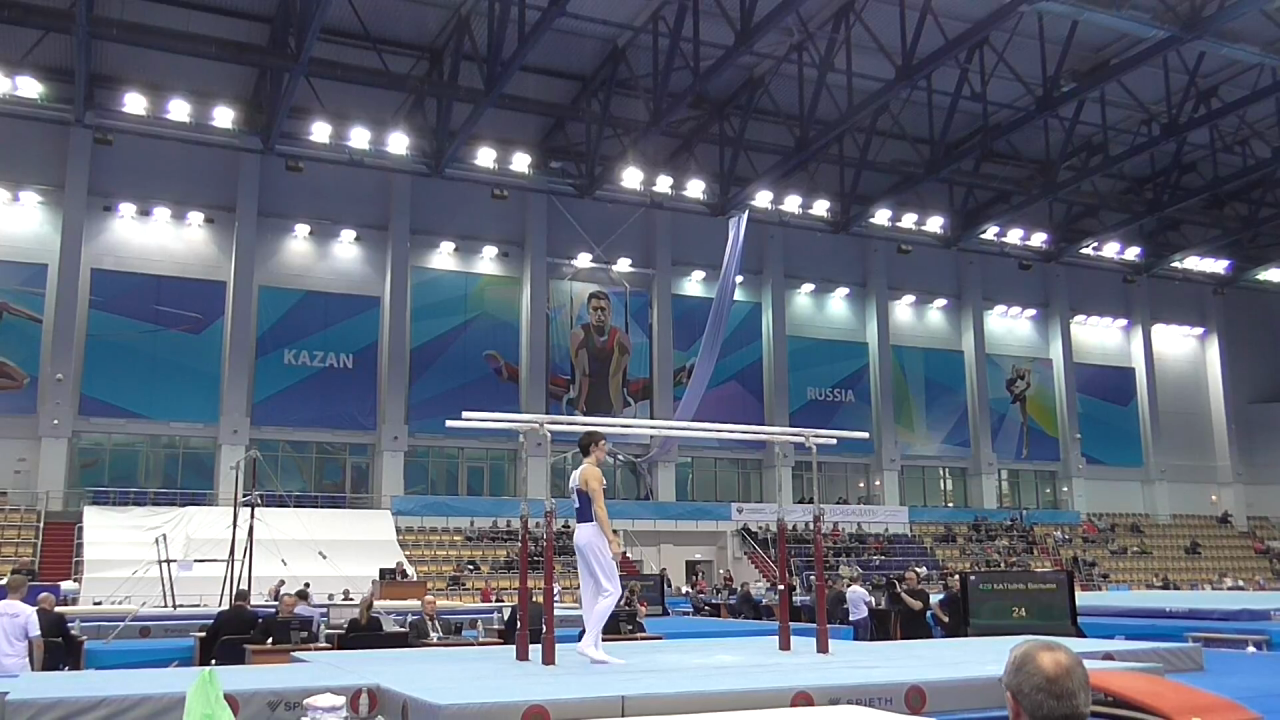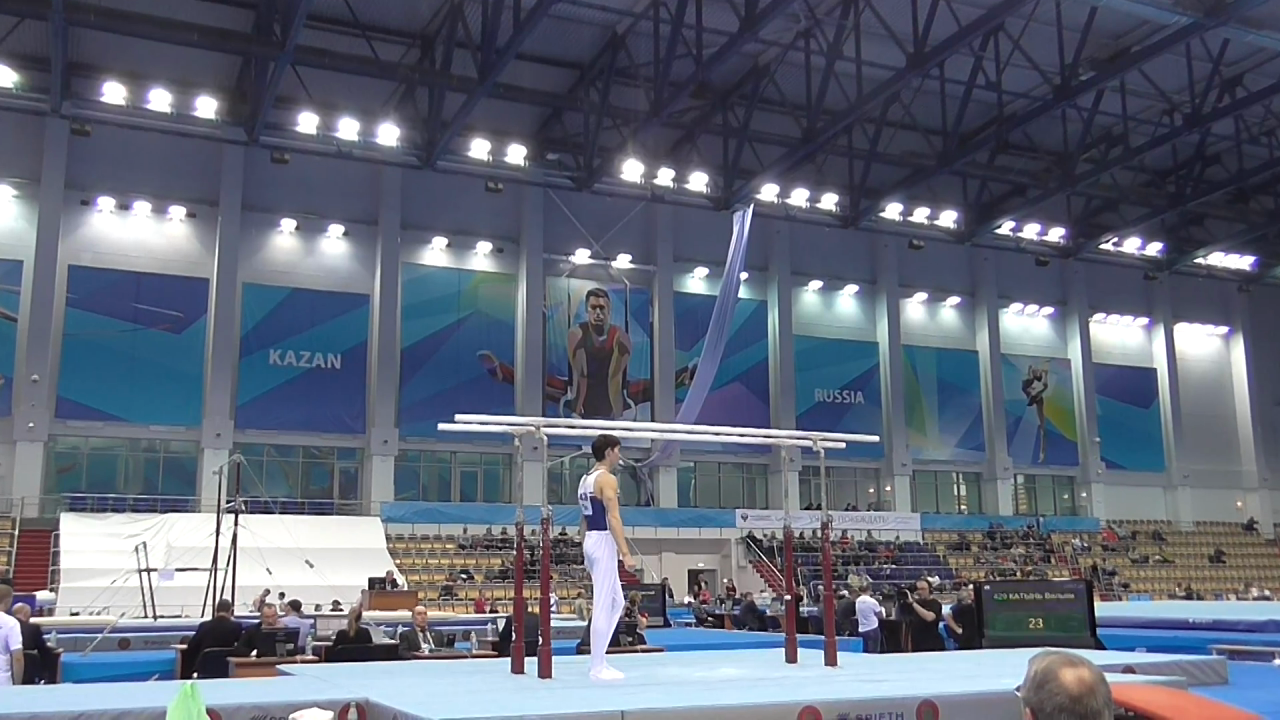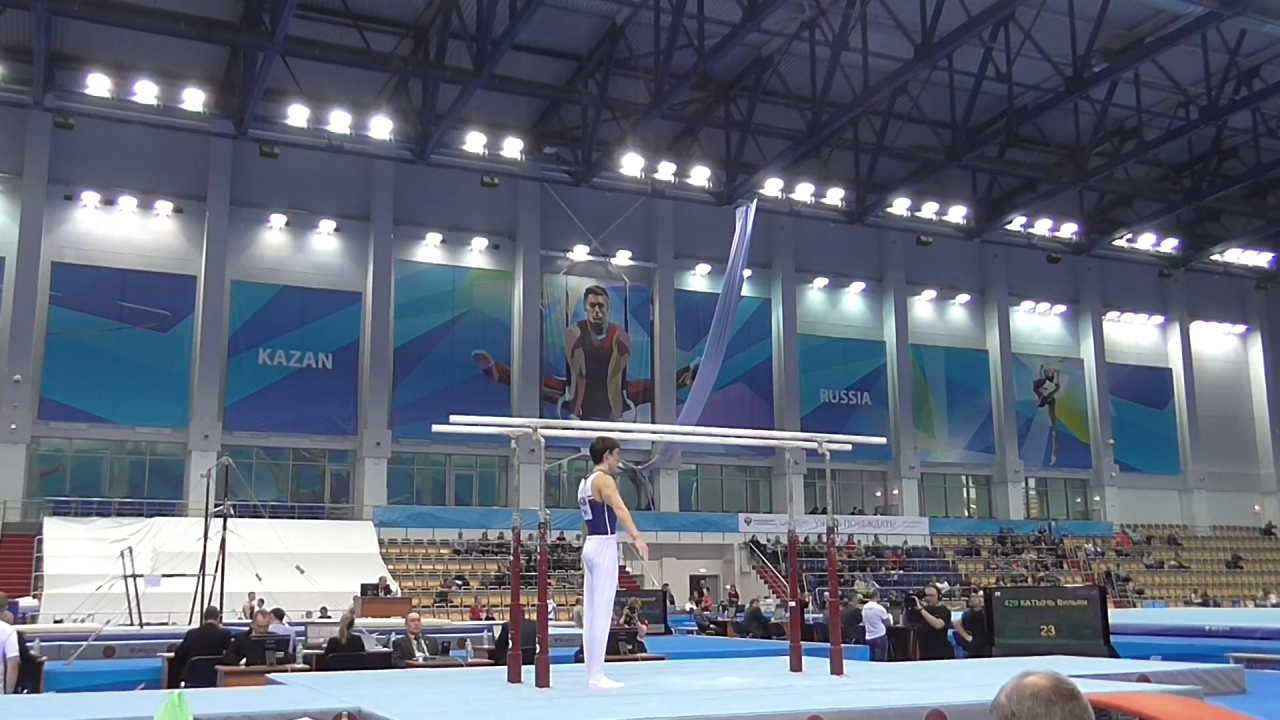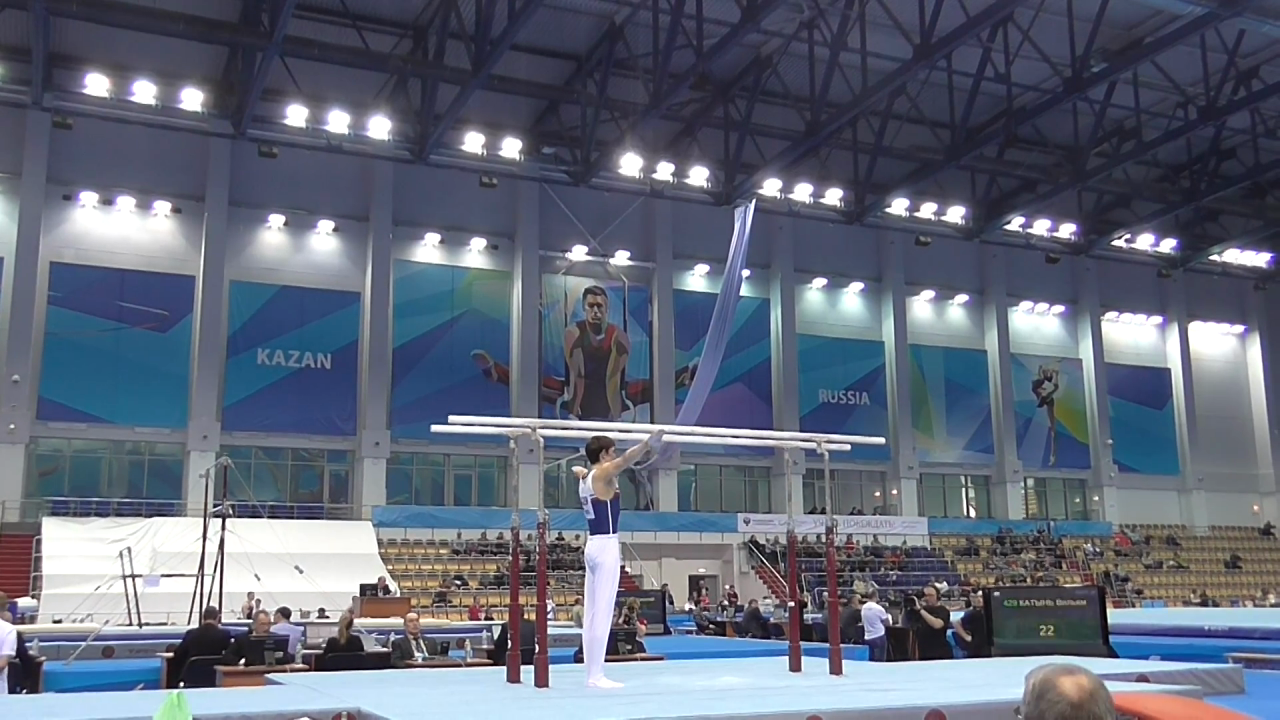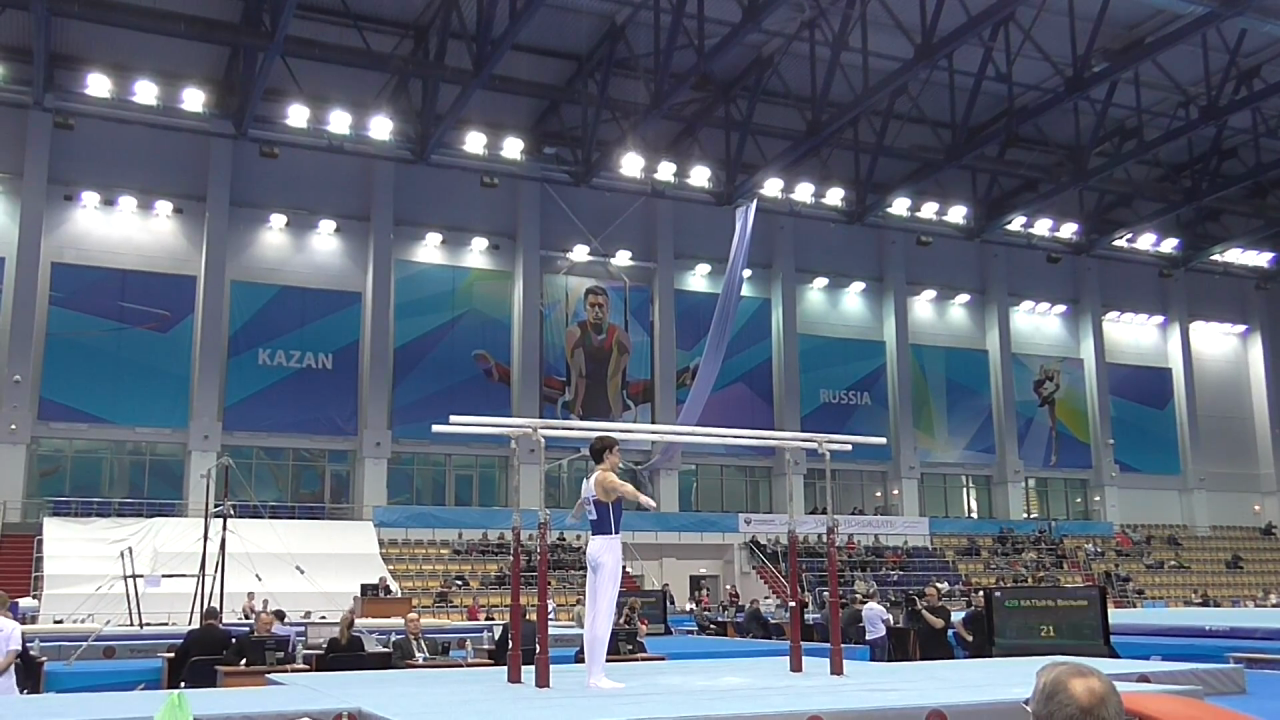
dt=0.7s
person 1, frame 1
left shoulder: (576, 473)
right shoulder: (592, 471)
right elbow: (599, 508)
right wrist: (612, 540)
left hip: (580, 533)
right hip: (592, 533)
left knee: (591, 596)
right knee: (612, 590)
left ankle: (595, 649)
right ankle: (588, 641)
person 1, frame 2
left shoulder: (585, 479)
right shoulder: (607, 478)
right elbow: (613, 518)
right wrist: (626, 552)
left hip: (589, 540)
right hip: (603, 541)
left knee: (615, 603)
right knee: (603, 606)
left ankle: (599, 660)
right ankle: (597, 668)
person 1, frame 3
left shoulder: (586, 482)
right shoulder: (603, 479)
right elbow: (619, 509)
right wrist: (637, 537)
left hip: (590, 546)
right hip: (604, 546)
left knee: (593, 613)
right knee: (602, 613)
left ankle: (593, 673)
right ankle: (597, 676)
person 1, frame 4
left shoulder: (585, 478)
right shoulder: (602, 473)
right elbow: (626, 459)
left wrist: (580, 469)
right wrist: (647, 443)
left hip: (592, 546)
right hip: (606, 546)
left knee: (592, 613)
right knee: (602, 613)
left ankle: (592, 674)
right ankle: (596, 676)
person 1, frame 5
left shoulder: (588, 481)
right shoulder: (604, 477)
right elbow: (622, 486)
left wrist: (574, 515)
right wrist: (640, 496)
left hip: (595, 545)
right hip: (608, 546)
left knee: (593, 613)
right knee: (604, 613)
left ankle: (593, 673)
right ankle: (597, 676)
